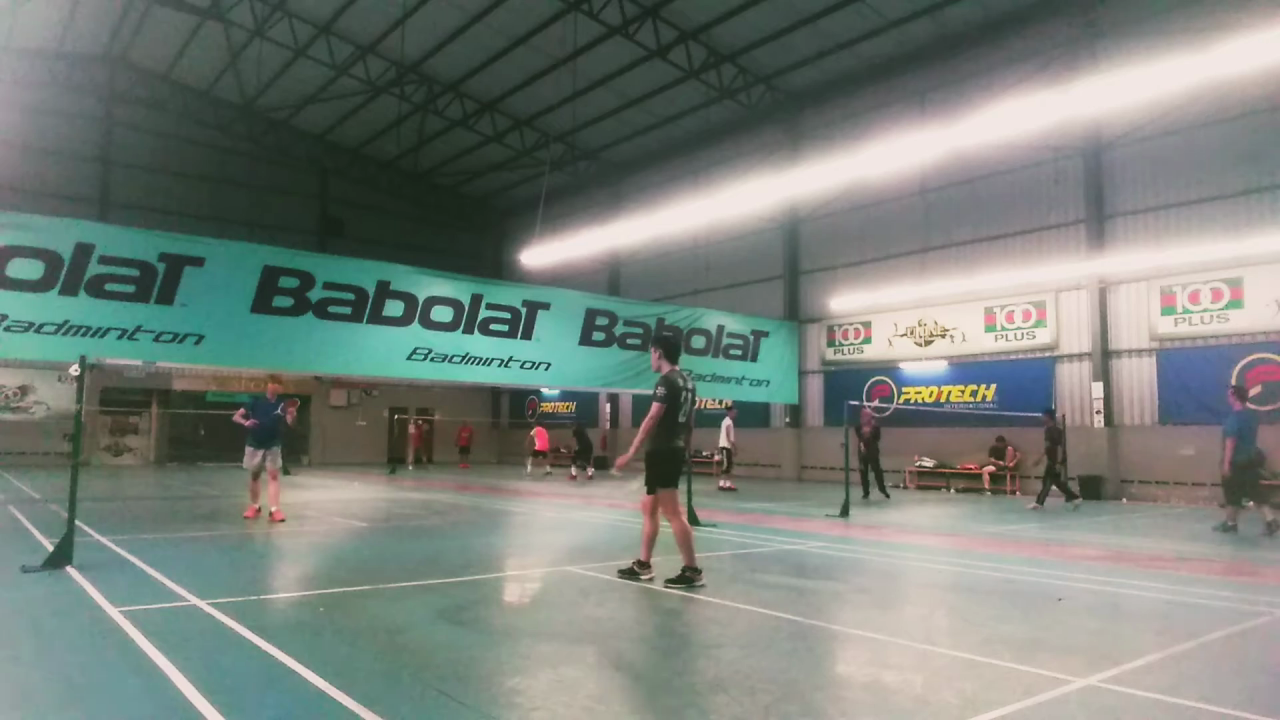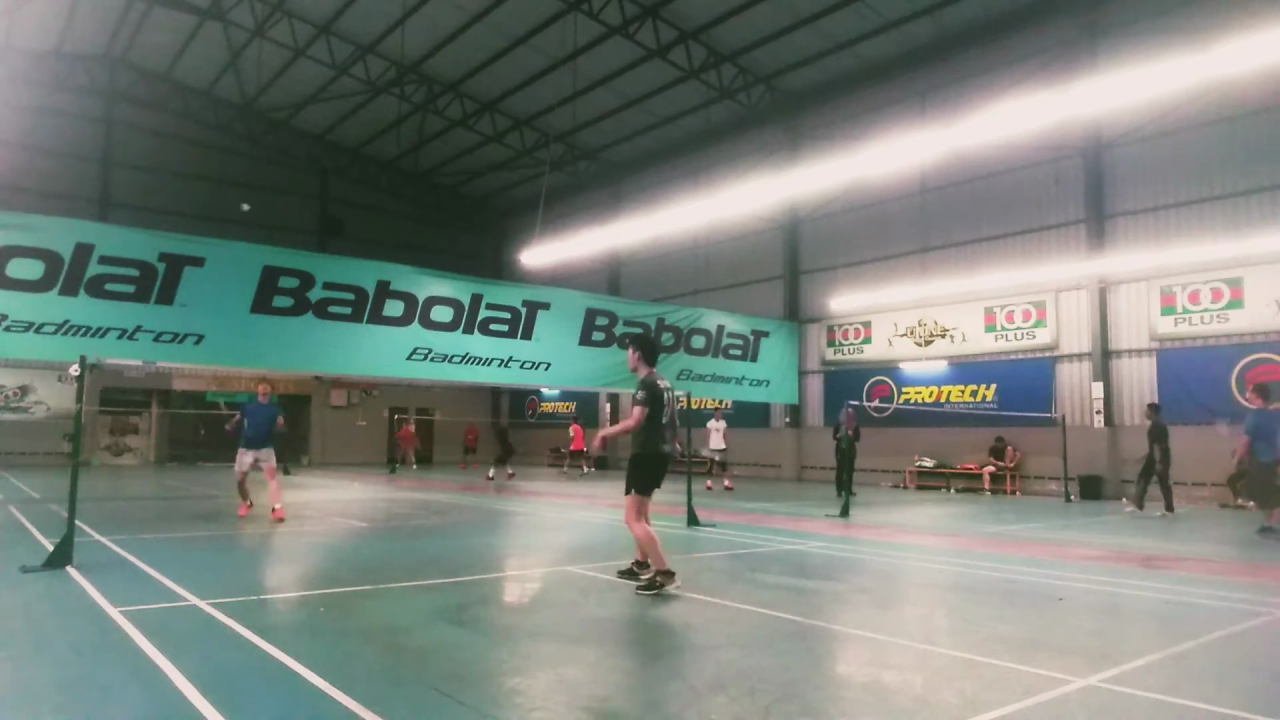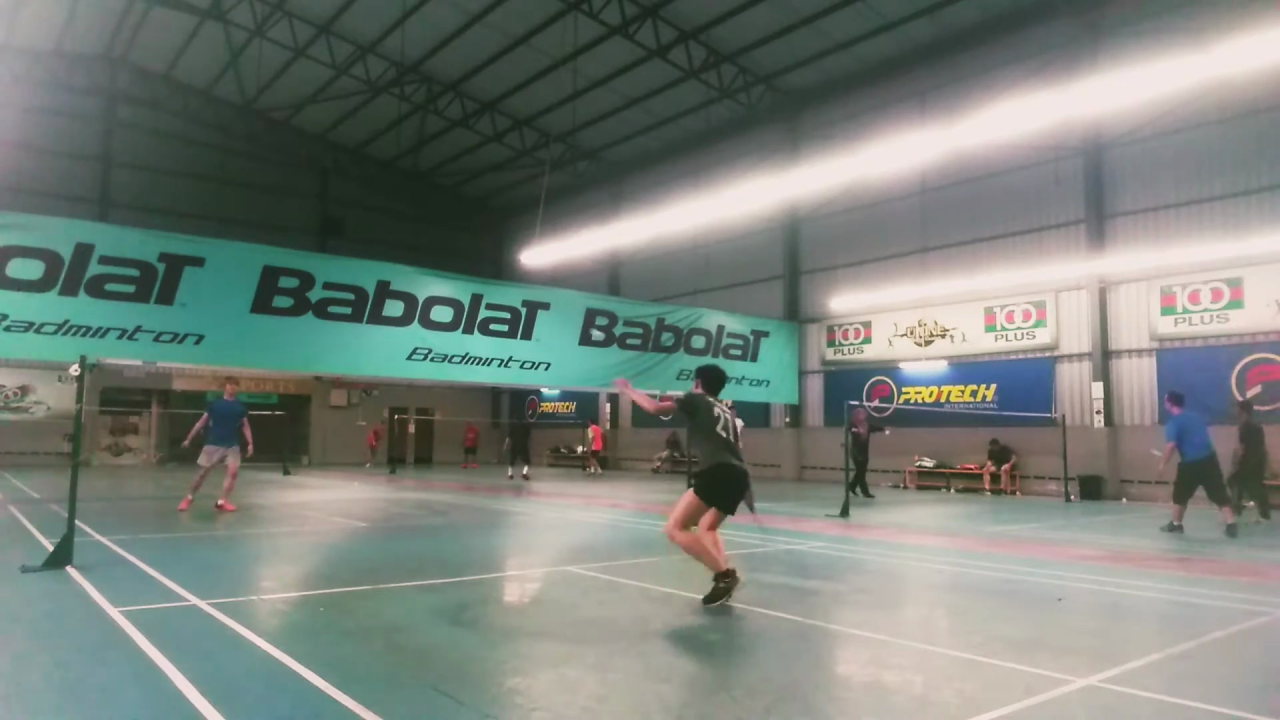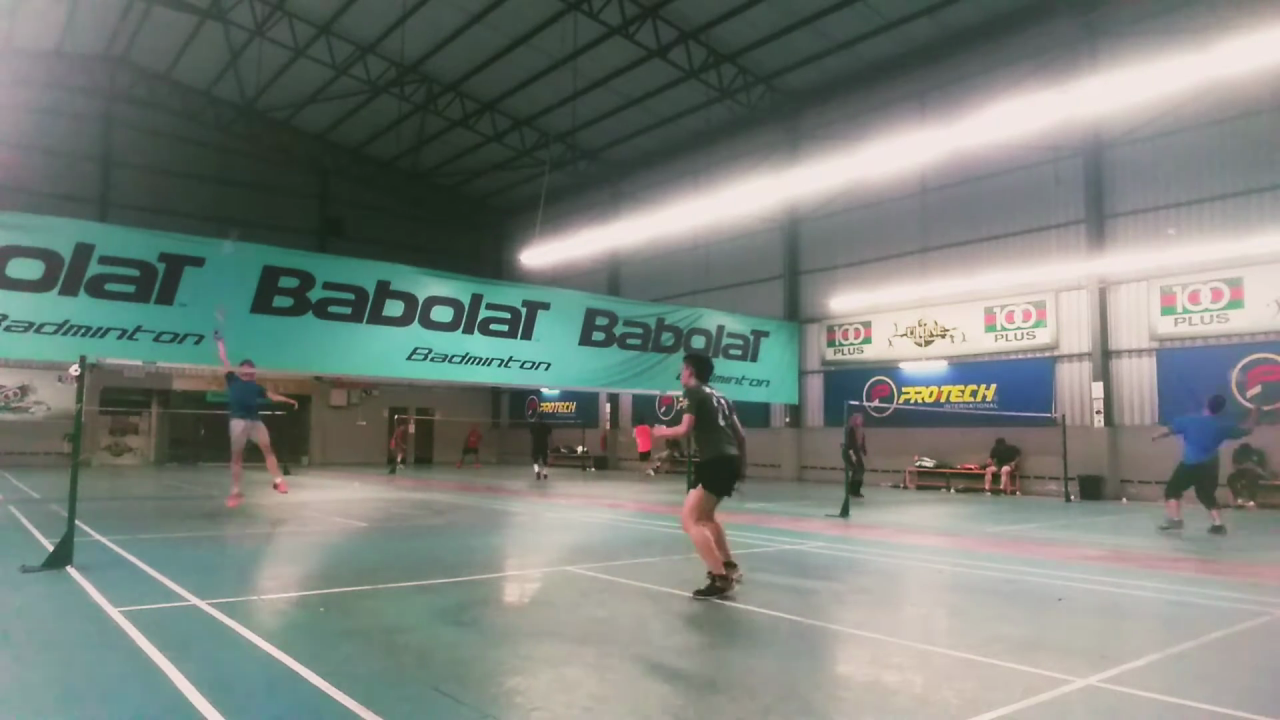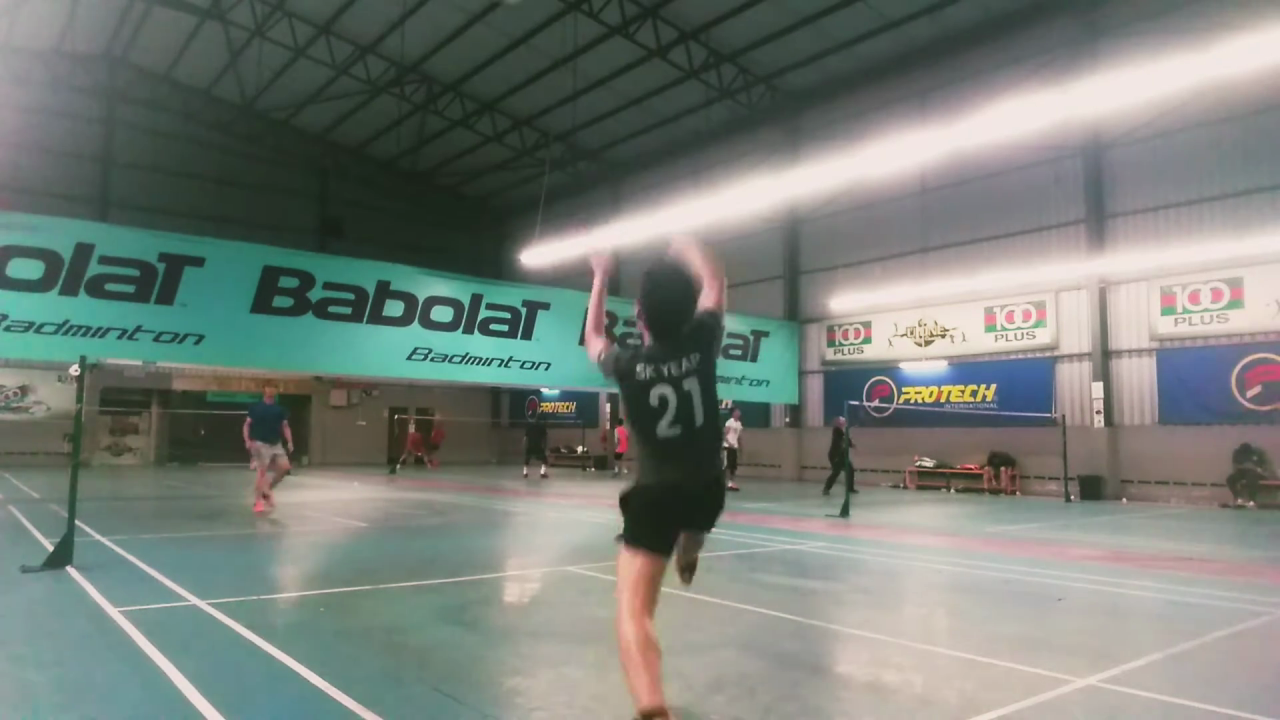
dt=1s
person 1, frame 1
left shoulder: (667, 382)
right shoulder: (685, 381)
left elbow: (652, 421)
right elbow: (686, 422)
left wrist: (630, 453)
right wrist: (683, 453)
left hip: (662, 453)
right hip: (674, 452)
left knee: (673, 513)
right knee: (649, 508)
left ankle: (692, 571)
right ankle: (643, 565)
person 1, frame 2
left shoulder: (646, 384)
right shoulder: (664, 383)
left elbow: (635, 422)
right elbow: (673, 422)
left wrist: (603, 433)
left hip: (646, 455)
right hip: (661, 454)
left knee: (634, 519)
right knee: (640, 512)
left ankle: (664, 574)
right ankle: (642, 563)
person 1, frame 3
left shoulder: (695, 401)
right shoulder: (726, 412)
left elbow: (654, 408)
left wrist: (626, 390)
right wrist: (740, 488)
left hip: (717, 472)
right hip: (738, 475)
left knee: (675, 528)
right knee: (708, 528)
left ankle: (725, 574)
right ankle: (723, 573)
person 1, frame 4
left shoulder: (694, 392)
right shoulder: (719, 396)
left elbow: (685, 429)
right elbow: (741, 435)
left wrist: (662, 433)
right wrist: (742, 466)
left hip: (715, 463)
right hip: (731, 461)
left knee: (691, 521)
right knee: (705, 516)
left ankle: (721, 578)
right ankle: (729, 568)
person 1, frame 5
left shoulder: (628, 363)
right shoulder: (703, 341)
left elbow: (592, 339)
right elbow: (715, 288)
left wrist: (599, 279)
right wrist: (692, 253)
left hip: (658, 494)
right hip: (707, 488)
left knee: (633, 612)
right ankle: (687, 558)
